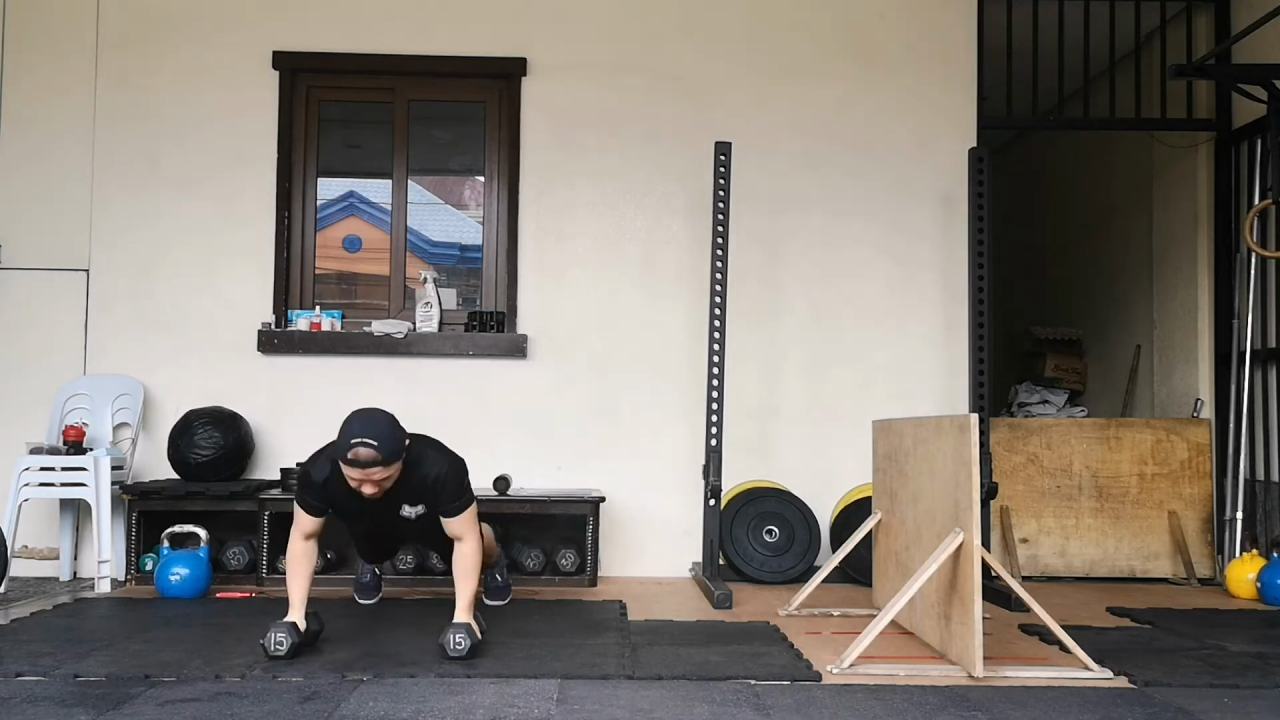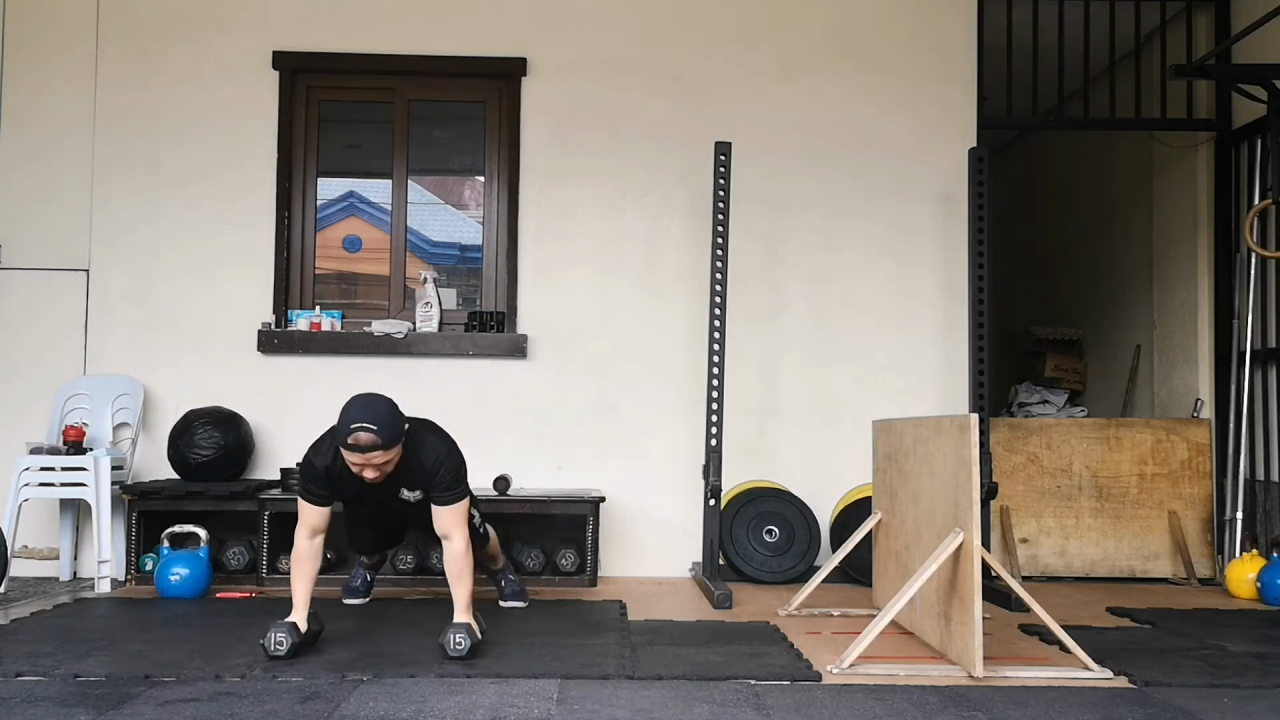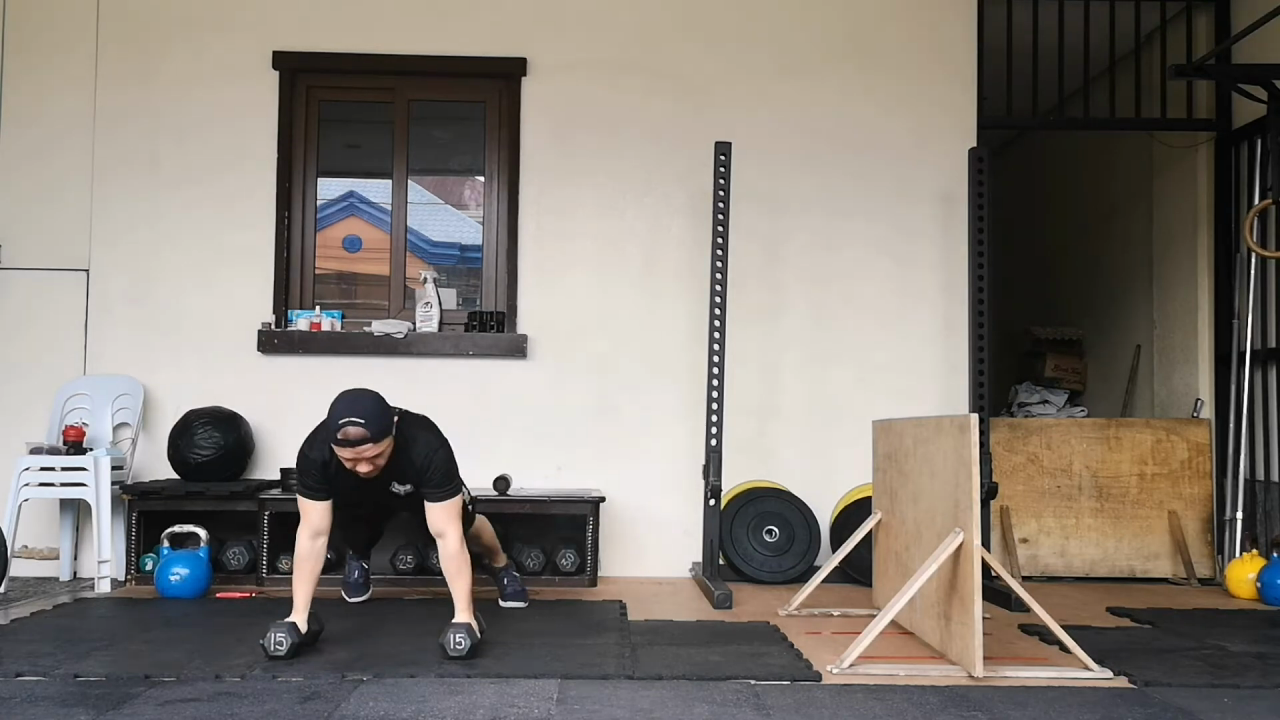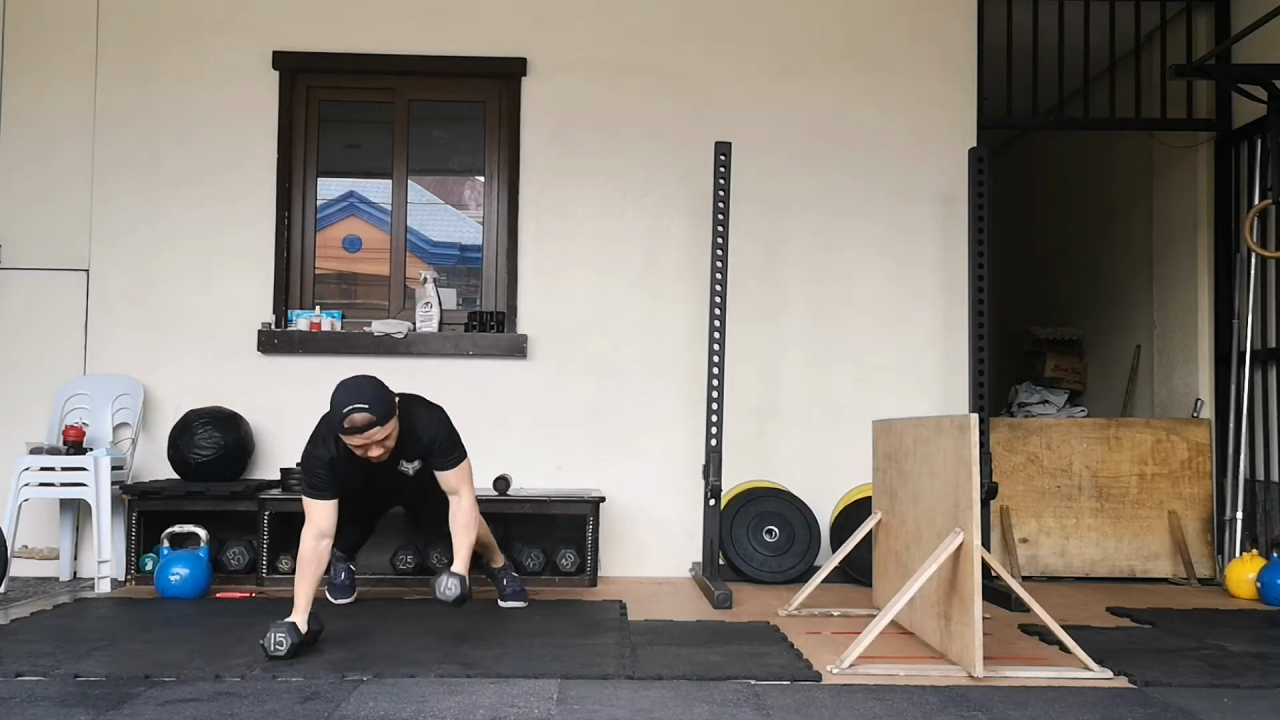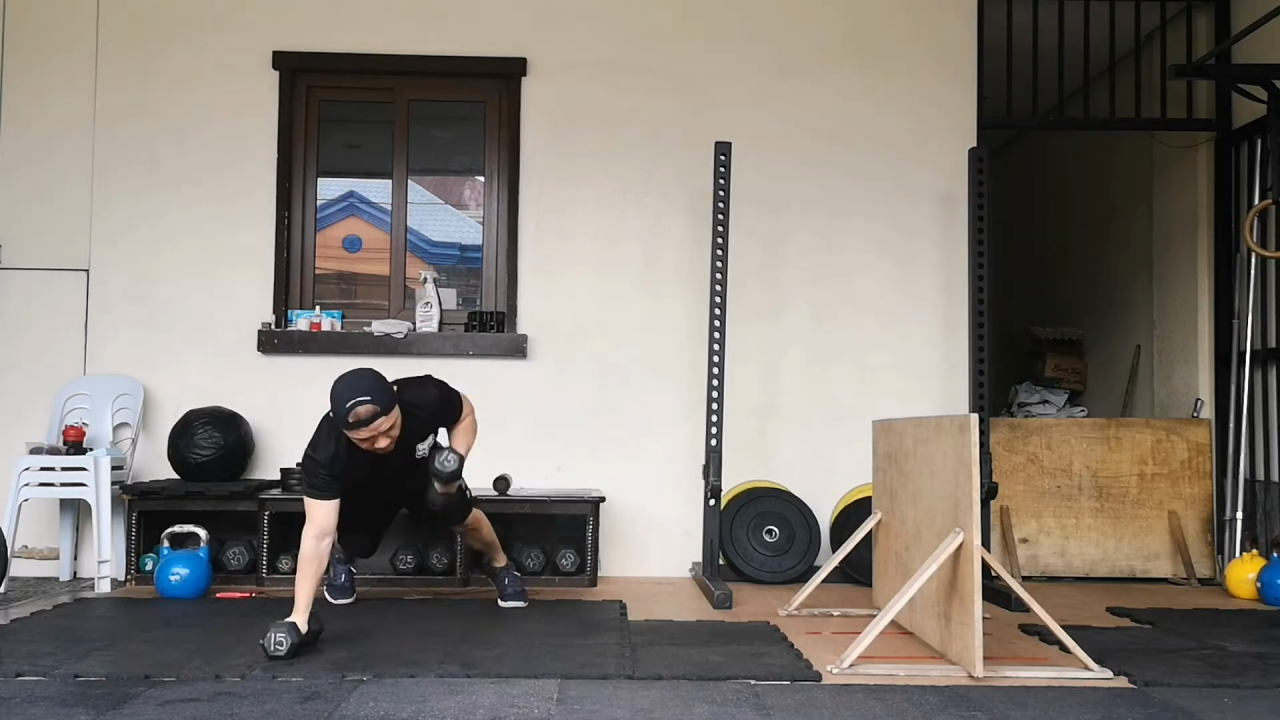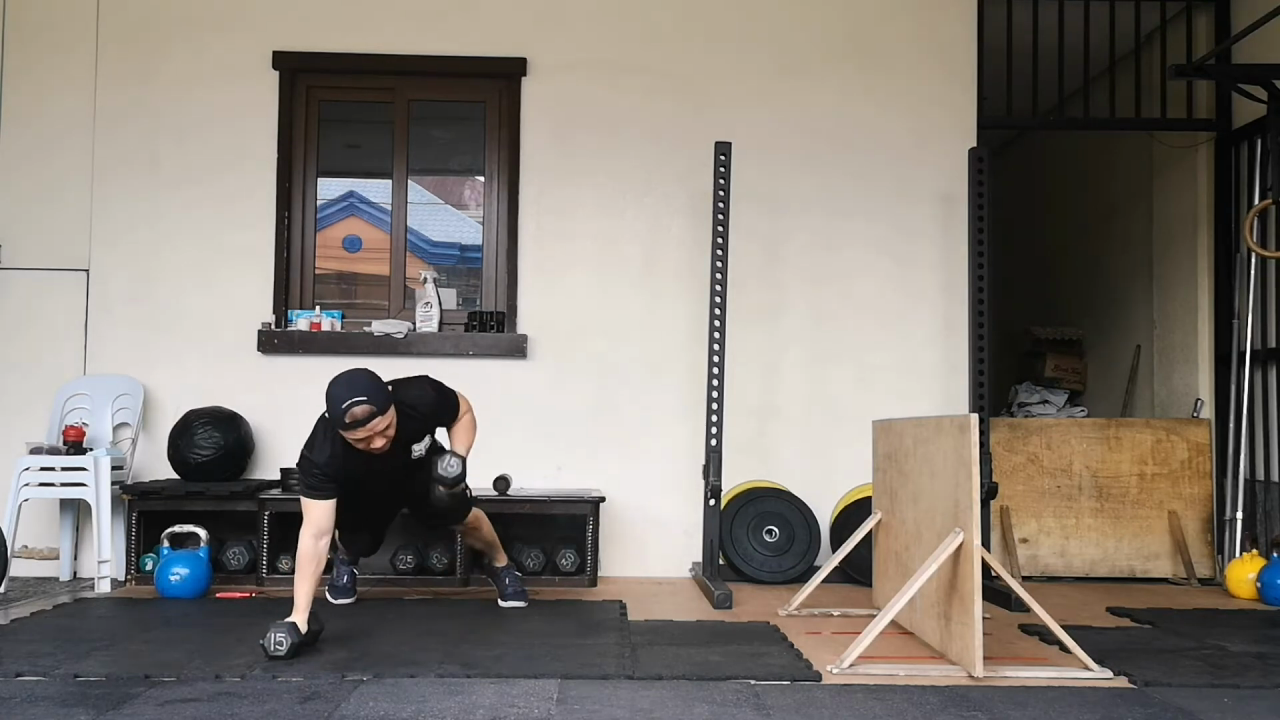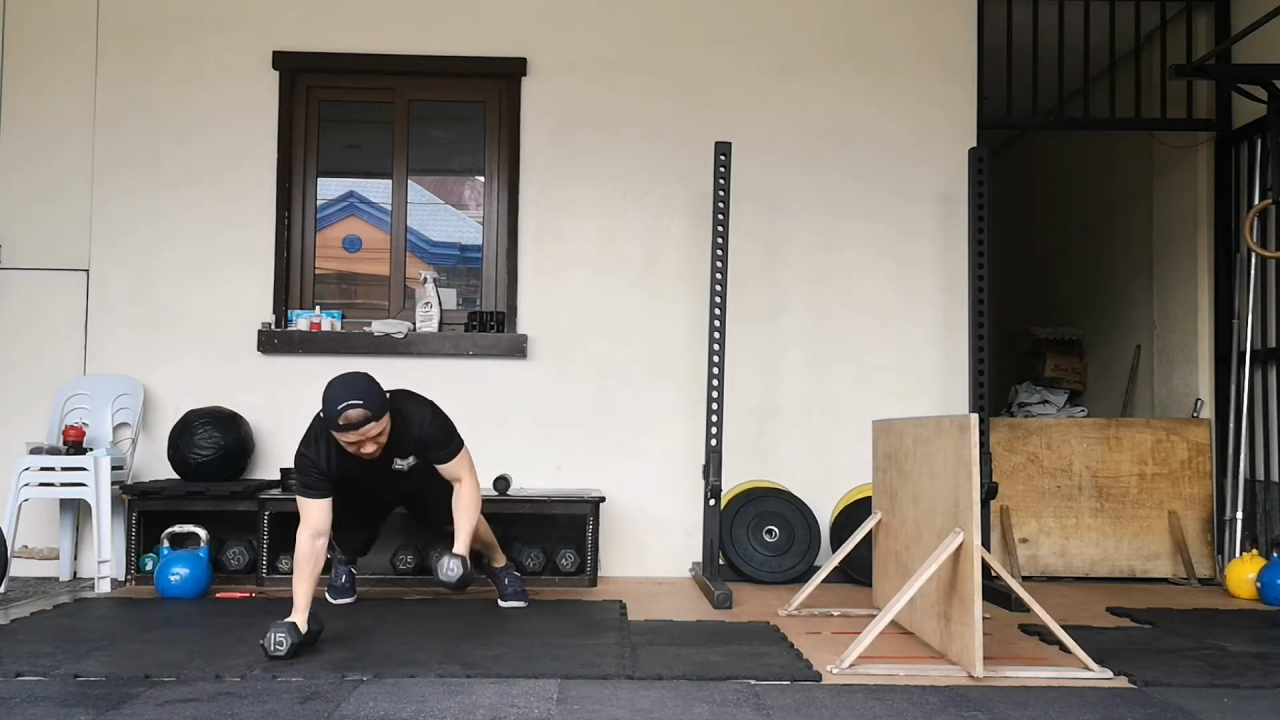
dt=0.2s
person 1, frame 1
left shoulder: (439, 467)
right shoulder: (319, 472)
left elbow: (465, 537)
right elbow: (304, 537)
left wrist: (464, 614)
right wrist: (296, 613)
left hip: (433, 517)
left ankle: (493, 566)
right ankle: (373, 565)
person 1, frame 2
left shoulder: (436, 452)
right shoulder: (321, 459)
left elbow: (453, 537)
right elbow: (310, 535)
left wrist: (463, 615)
right wrist: (299, 614)
left ankle: (499, 568)
right ankle: (368, 565)
person 1, frame 3
left shoulder: (427, 446)
right shoulder: (315, 454)
left elbow: (447, 536)
right elbow: (313, 534)
left wrist: (464, 615)
right wrist: (299, 616)
left hip: (421, 487)
left ankle: (500, 566)
right ankle: (359, 558)
person 1, frame 4
left shoulder: (427, 422)
right shoulder: (321, 452)
left elbow: (462, 494)
right elbow: (318, 535)
left wrist: (460, 568)
right wrist: (299, 616)
left hip: (419, 479)
left knee: (463, 520)
left ankle: (498, 566)
right ankle: (341, 559)
person 1, frame 5
left shoulder: (425, 396)
right shoulder: (323, 454)
left elbow: (466, 414)
right elbow: (318, 535)
right wrist: (299, 616)
left hip: (423, 473)
left knee: (465, 519)
left ankle: (499, 566)
right ankle: (341, 559)
person 1, frame 6
left shoulder: (422, 397)
right shoulder: (319, 454)
left elbow: (464, 412)
right elbow: (316, 535)
left wrist: (456, 462)
right wrist: (299, 616)
left hip: (424, 473)
left knee: (465, 518)
left ankle: (501, 566)
right ankle: (345, 560)
person 1, frame 7
left shoulder: (421, 417)
right shoulder: (314, 451)
left elbow: (464, 480)
right elbow: (313, 535)
left wrist: (461, 549)
right wrist: (299, 615)
left hip: (419, 476)
left knee: (464, 515)
left ankle: (499, 565)
right ankle: (344, 561)
